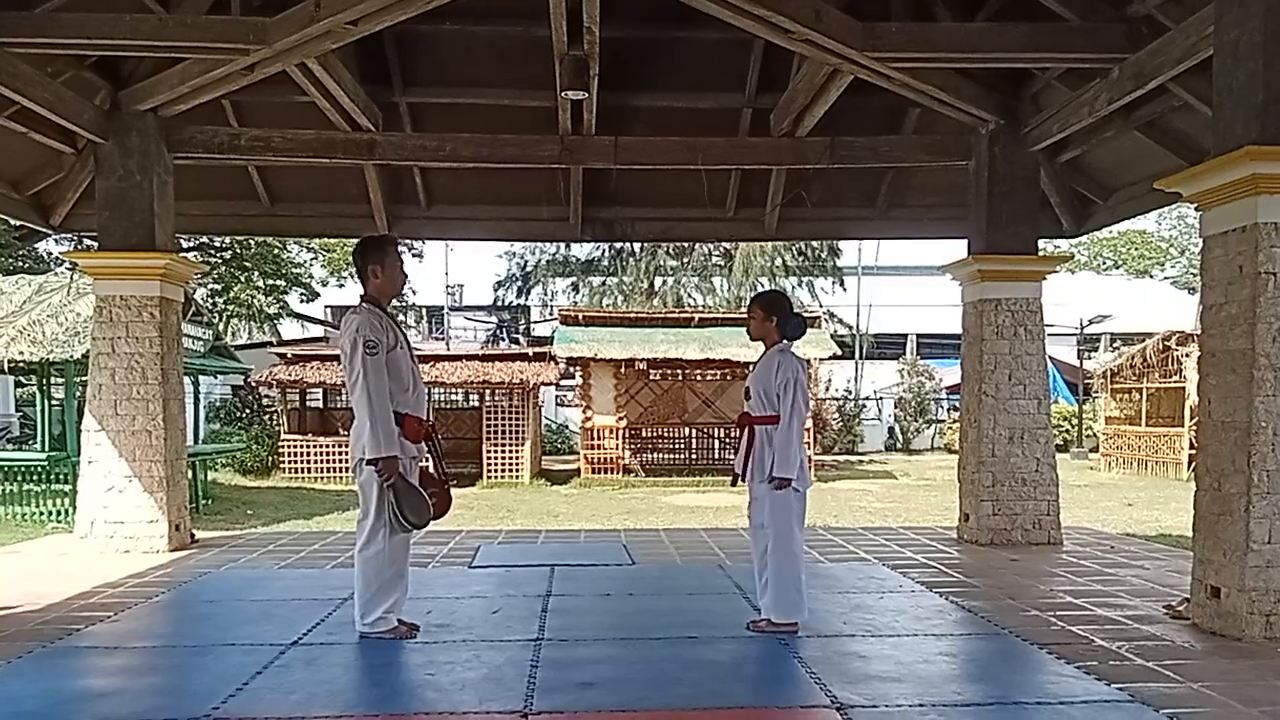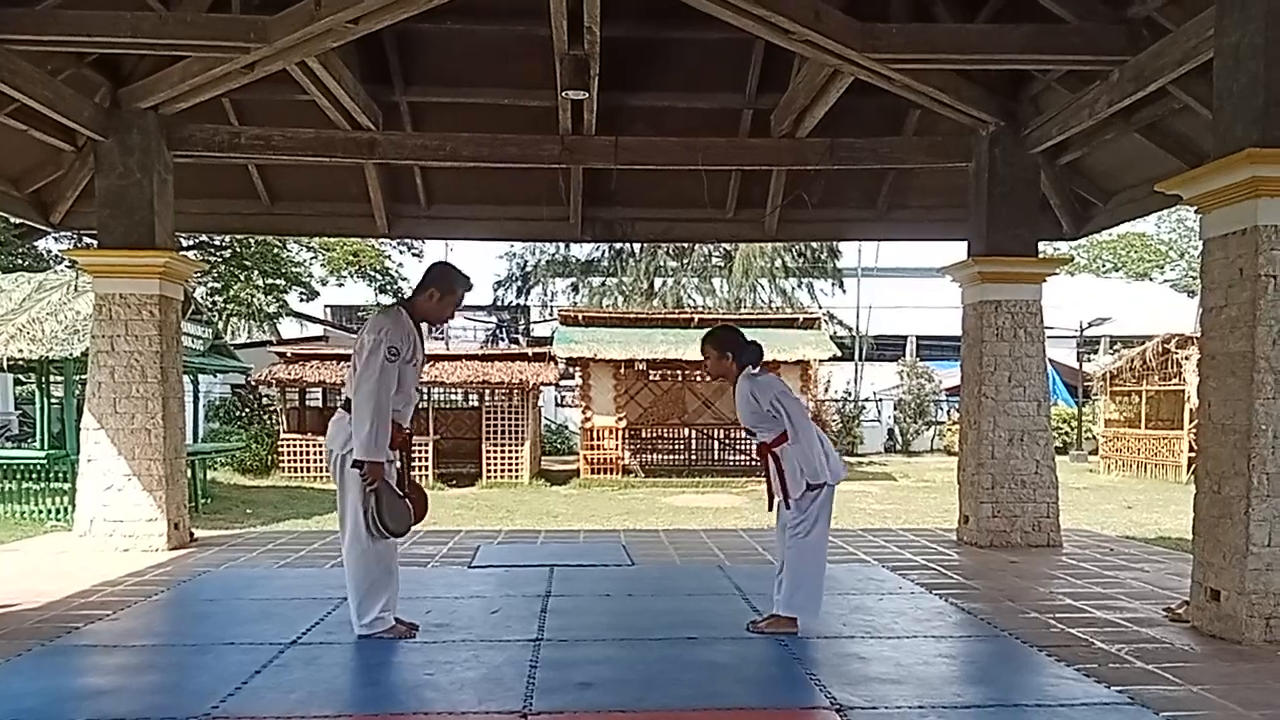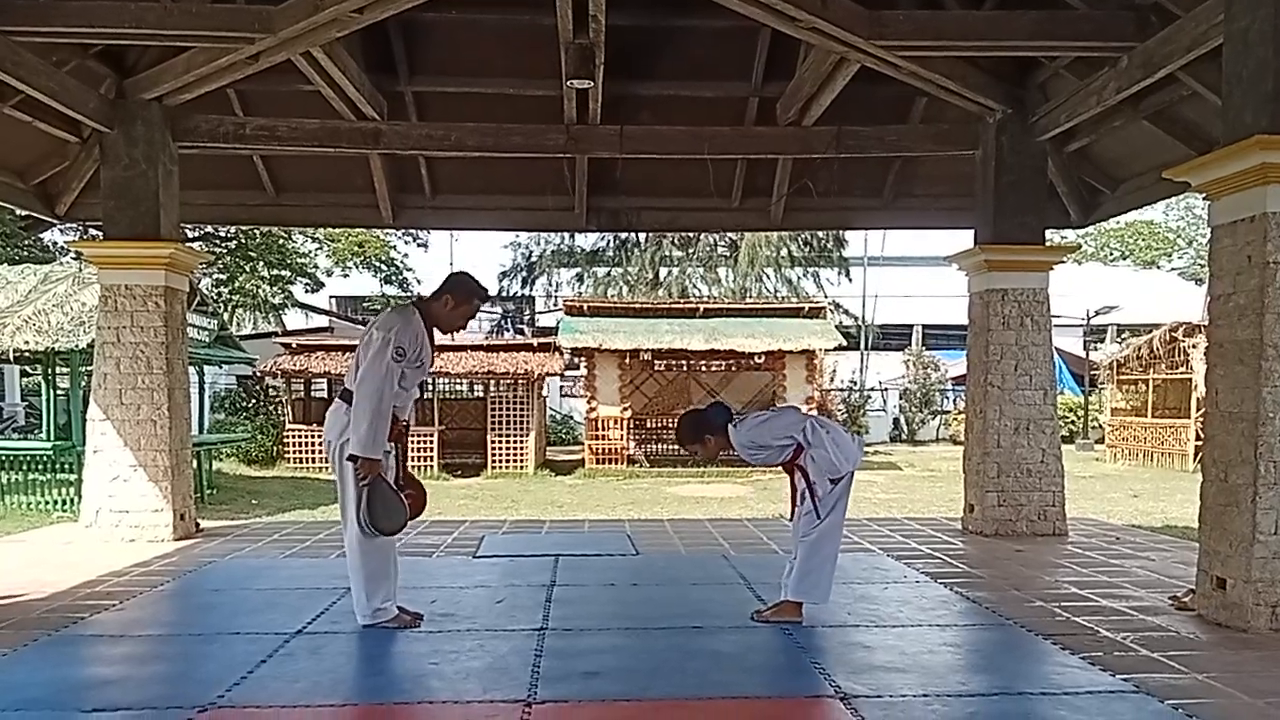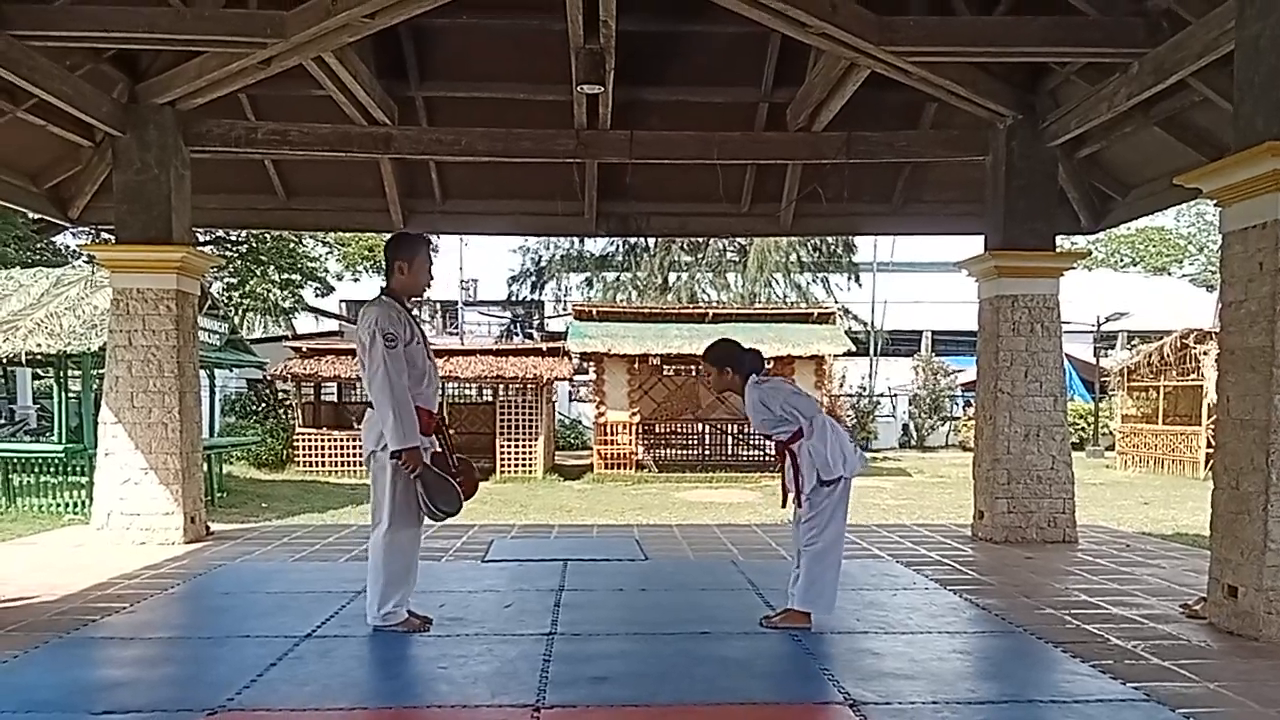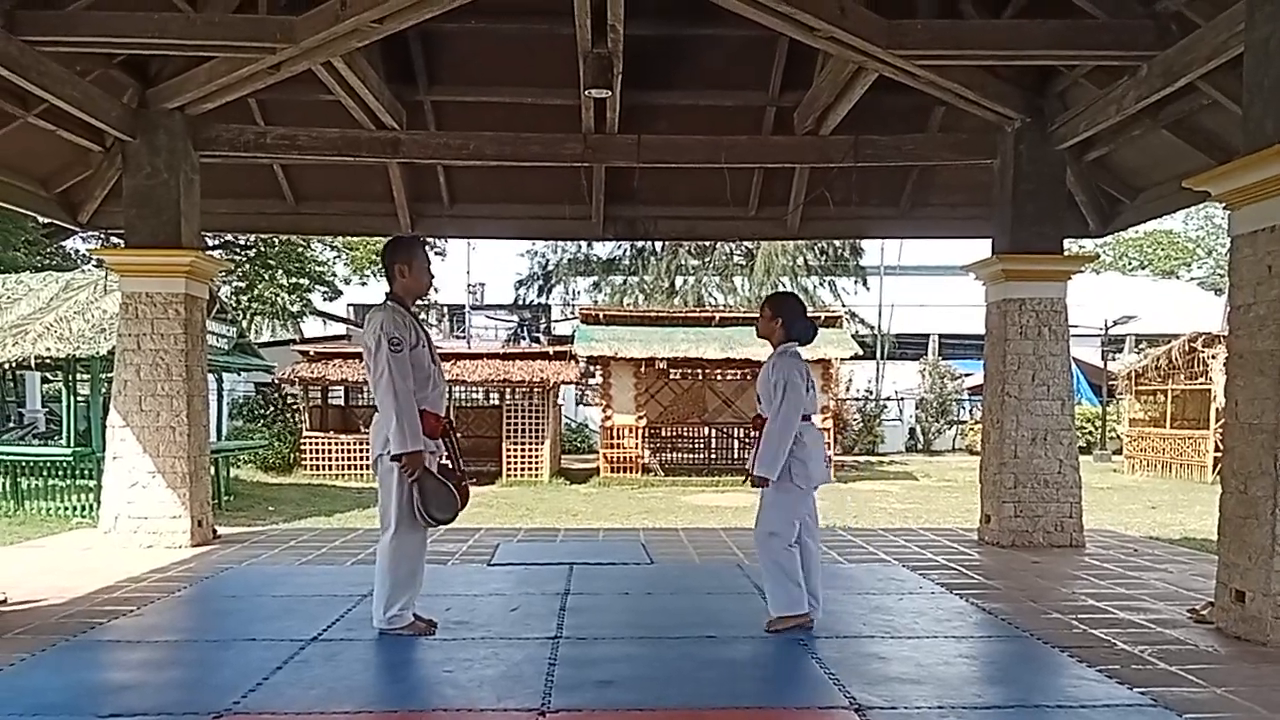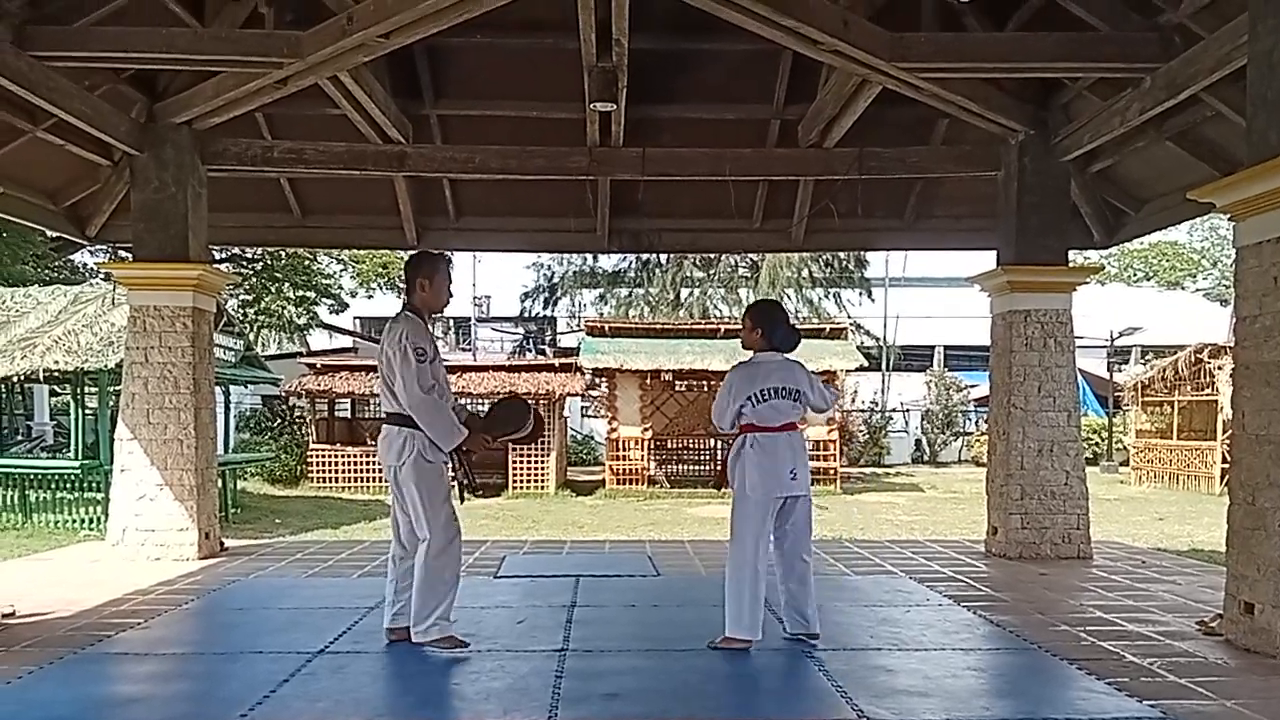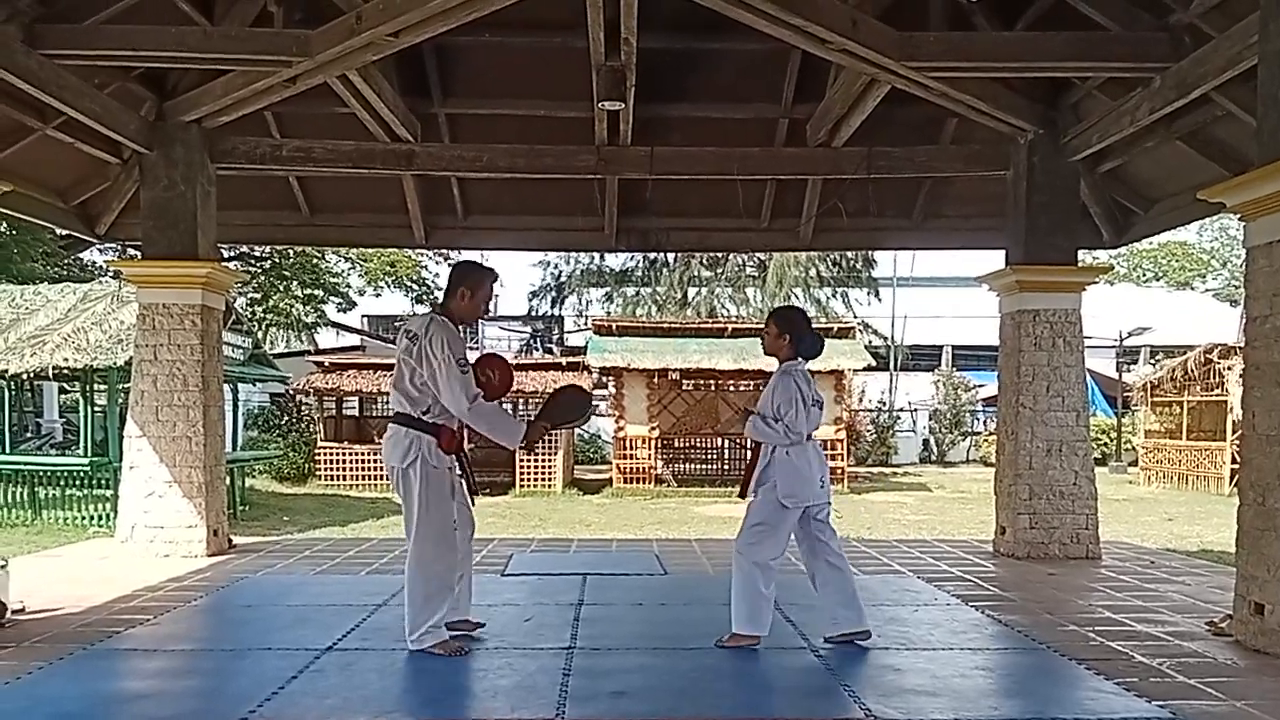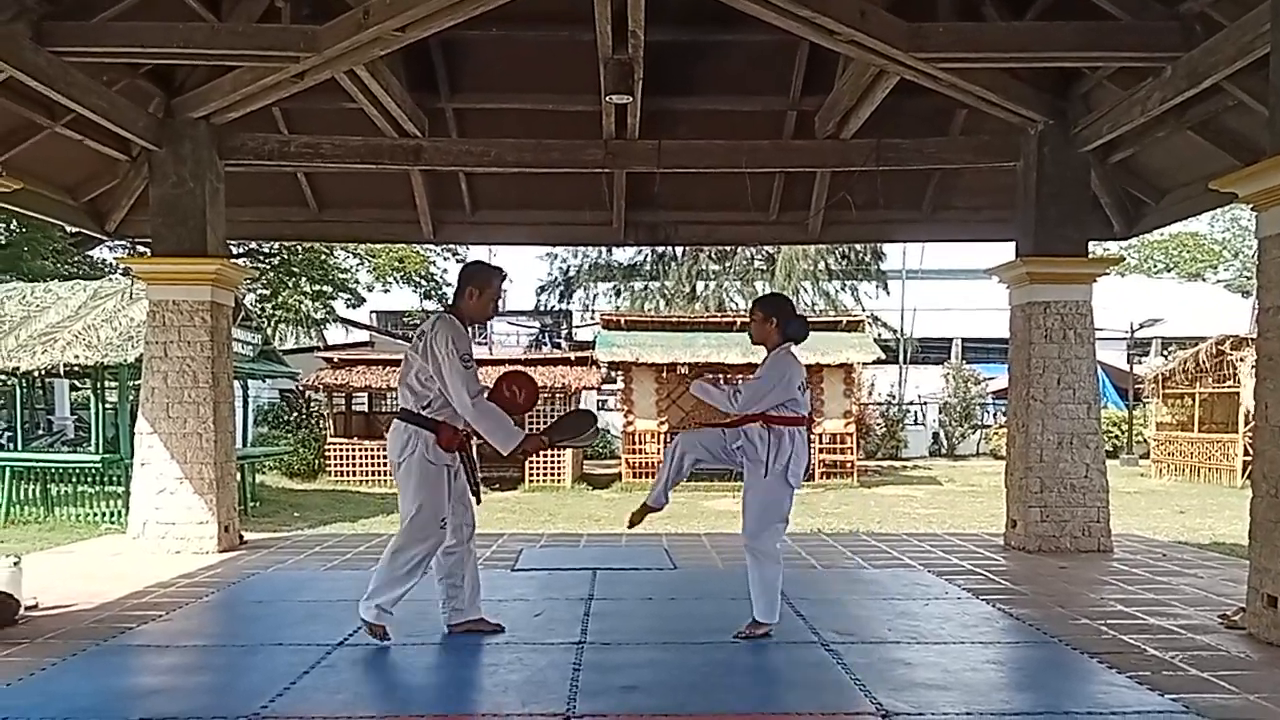
dt=0.5s
person 1, frame 1
left shoulder: (383, 321)
right shoulder: (364, 325)
right elbow: (369, 394)
right wrist: (385, 453)
left hip: (399, 441)
right hip: (383, 443)
left knee: (395, 533)
right knee: (380, 532)
left ankle: (385, 614)
right ankle: (374, 621)
person 1, frame 2
left shoulder: (405, 327)
right shoulder: (391, 328)
right elbow: (372, 396)
left wrist: (383, 453)
right wrist: (372, 457)
left hip: (375, 442)
right hip: (359, 439)
right knee: (365, 531)
left ankle: (380, 612)
right ankle: (371, 620)
person 1, frame 3
left shoulder: (418, 328)
right shoulder: (401, 327)
right elbow: (373, 392)
left wrist: (379, 450)
right wrist: (368, 453)
left hip: (374, 431)
right hip: (357, 428)
left ankle: (384, 602)
right ankle: (375, 610)
person 1, frame 4
left shoulder: (400, 315)
right shoulder: (382, 317)
right elbow: (389, 387)
right wrist: (407, 444)
left hip: (408, 432)
right hip: (395, 435)
left knee: (406, 523)
right knee: (394, 523)
left ankle: (394, 606)
right ankle: (386, 612)
person 1, frame 5
left shoulder: (406, 320)
right shoulder: (387, 321)
right elbow: (393, 391)
right wrist: (409, 447)
left hip: (415, 436)
right hip: (402, 438)
left knee: (410, 527)
right knee: (404, 528)
left ankle: (398, 609)
right ankle: (392, 615)
person 1, frame 6
left shoulder: (413, 330)
right shoulder: (408, 331)
right elbow: (419, 397)
left wrist: (463, 418)
right wrist: (461, 436)
left hip: (415, 444)
right hip: (413, 444)
left knee: (411, 537)
right knee: (441, 535)
left ankle: (400, 622)
right ankle: (431, 626)
person 1, frame 7
left shoulder: (420, 326)
right shoulder: (443, 338)
right elbow: (466, 404)
left wrist: (474, 385)
right wrist: (522, 431)
left hip: (424, 445)
right hip: (421, 447)
left knee: (456, 529)
right knee: (433, 541)
left ankle: (450, 612)
right ankle: (425, 633)
person 1, frame 8
left shoulder: (448, 329)
right shoulder: (446, 333)
right elbow: (469, 401)
left wrist: (505, 418)
right wrist: (518, 439)
left hip: (441, 445)
right hip: (420, 441)
left knee: (458, 527)
right knee: (425, 530)
left ankle: (462, 612)
right ankle: (376, 607)
person 2, frame 1
left shoulder: (786, 363)
right shoulder: (769, 360)
left elbow: (792, 419)
left wrist: (784, 470)
left hip: (778, 465)
right hip: (763, 464)
left knee: (781, 537)
right knee: (764, 535)
left ankle: (785, 615)
right ankle: (776, 611)
person 2, frame 2
left shoulder: (757, 386)
right shoulder: (746, 386)
left elbow: (798, 423)
left wrist: (810, 474)
left hip: (807, 468)
right hip: (792, 469)
left knee: (801, 538)
right knee: (790, 538)
left ankle: (790, 615)
right ankle: (784, 609)
person 2, frame 3
left shoulder: (745, 437)
right shoulder: (739, 433)
left elbow: (795, 421)
right elbow: (786, 417)
left hip: (829, 459)
right hip: (817, 462)
left knee: (814, 533)
right knee: (805, 532)
left ankle: (793, 605)
right ankle: (790, 599)
person 2, frame 4
left shoulder: (760, 394)
right shoulder: (756, 391)
left elbow: (810, 415)
right elbow: (805, 408)
left wrist: (823, 470)
left hip: (822, 462)
right hip: (811, 461)
left knee: (817, 536)
right knee: (807, 535)
left ankle: (803, 611)
right ankle: (799, 605)
person 2, frame 5
left shoulder: (784, 363)
right shoulder: (790, 359)
left elbow: (783, 419)
left wrist: (763, 466)
left hip: (789, 458)
right hip: (800, 457)
left knee: (772, 536)
right knee: (796, 537)
left ankle: (793, 609)
right ankle: (802, 607)
person 2, frame 6
left shoulder: (741, 375)
right shoulder: (797, 371)
left elbow: (723, 420)
right elbow: (825, 402)
left wrist: (744, 413)
left hip: (757, 466)
right hip: (793, 464)
left knee: (747, 551)
right knee: (795, 549)
left ankle: (741, 632)
right ankle: (804, 625)
person 2, frame 7
left shoulder: (786, 379)
right shoulder: (801, 376)
left elbow: (793, 431)
left wrist: (753, 424)
right wrist: (760, 423)
left hip: (785, 474)
right hip: (807, 472)
left knee: (753, 551)
right knee: (823, 551)
left ankle: (748, 629)
right ankle: (852, 623)
person 2, frame 8
left shoulder: (784, 365)
right shoulder: (777, 363)
left elbow: (740, 402)
left wrist: (701, 387)
right wrist: (705, 389)
left hip: (778, 453)
right hip: (755, 444)
left knee: (762, 538)
right knee: (685, 443)
left ankle: (764, 617)
right ankle: (654, 502)
